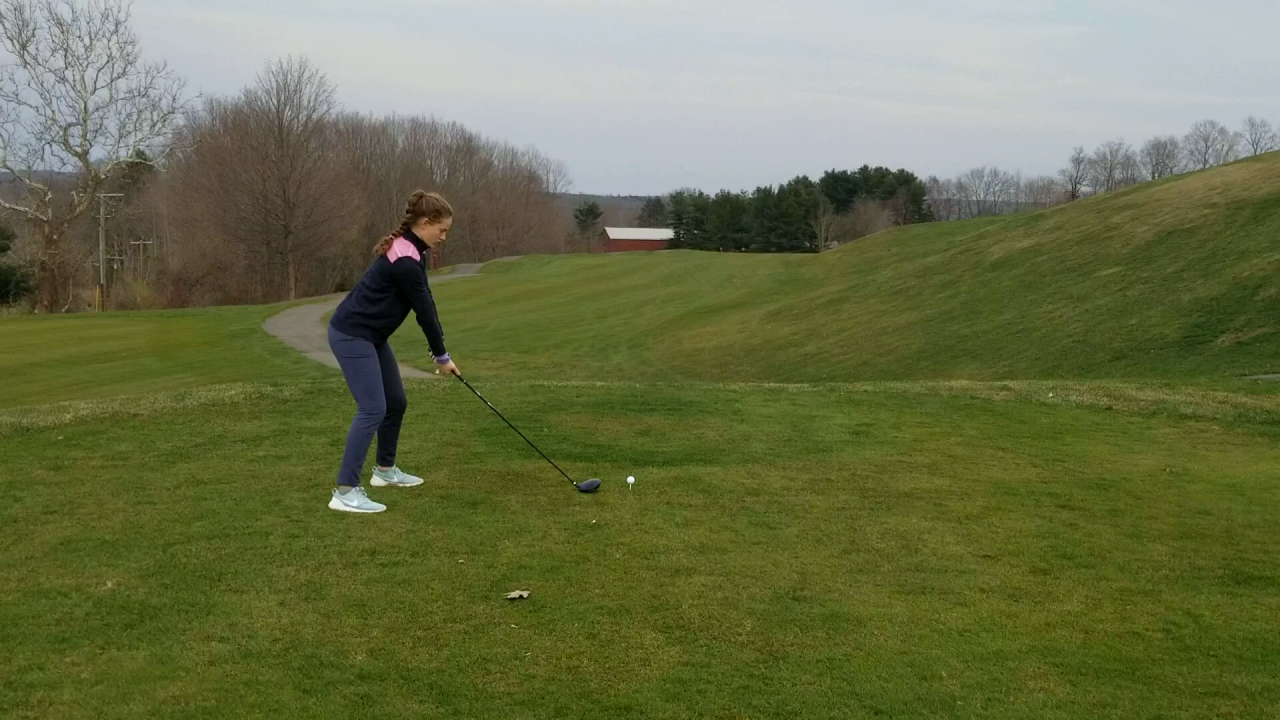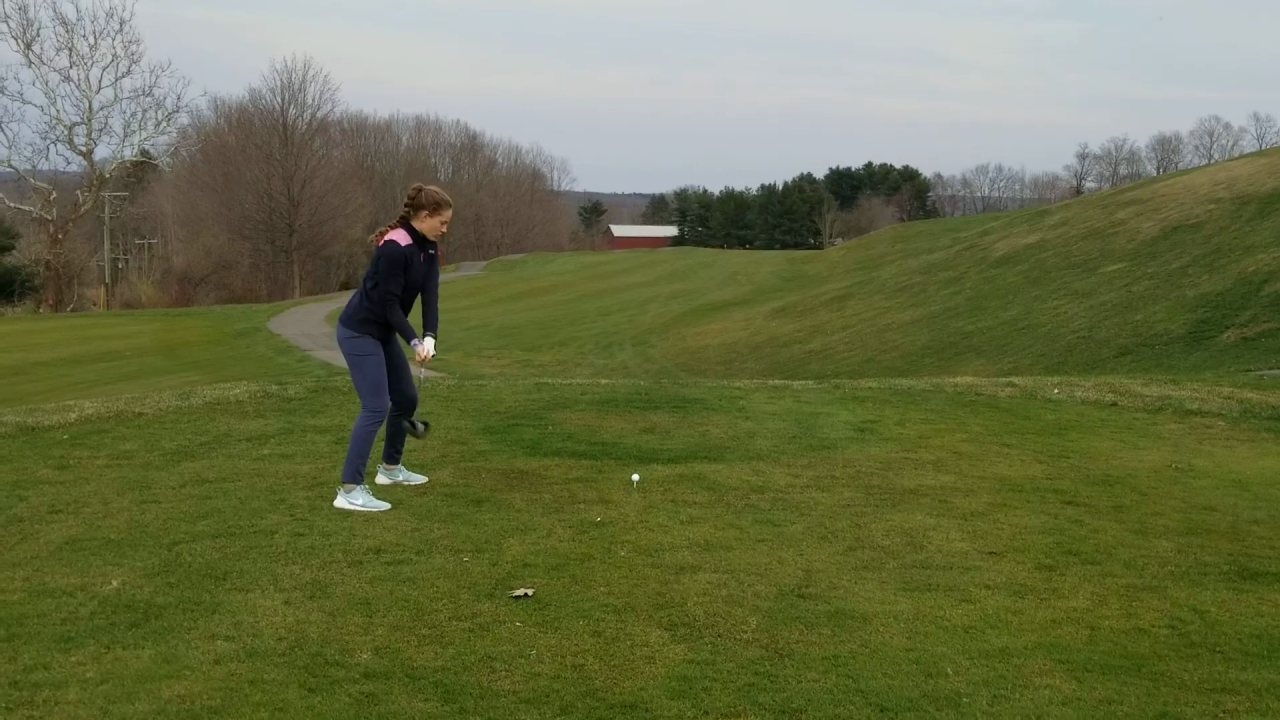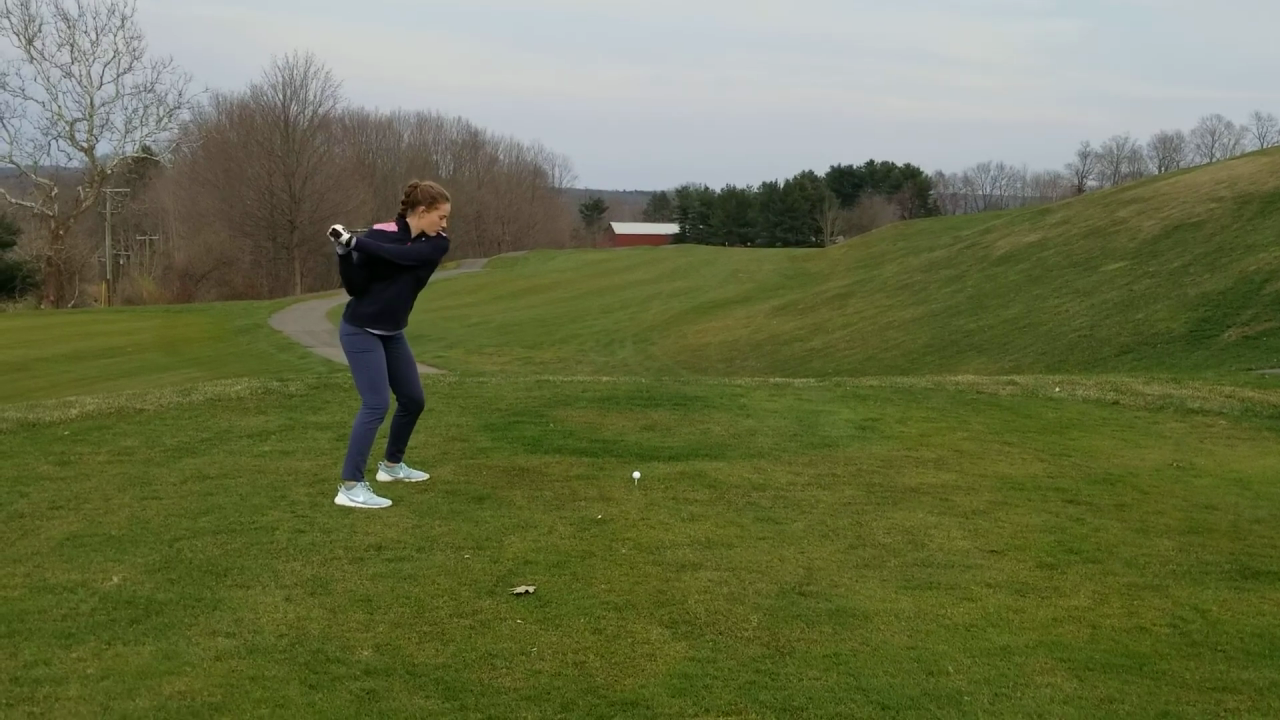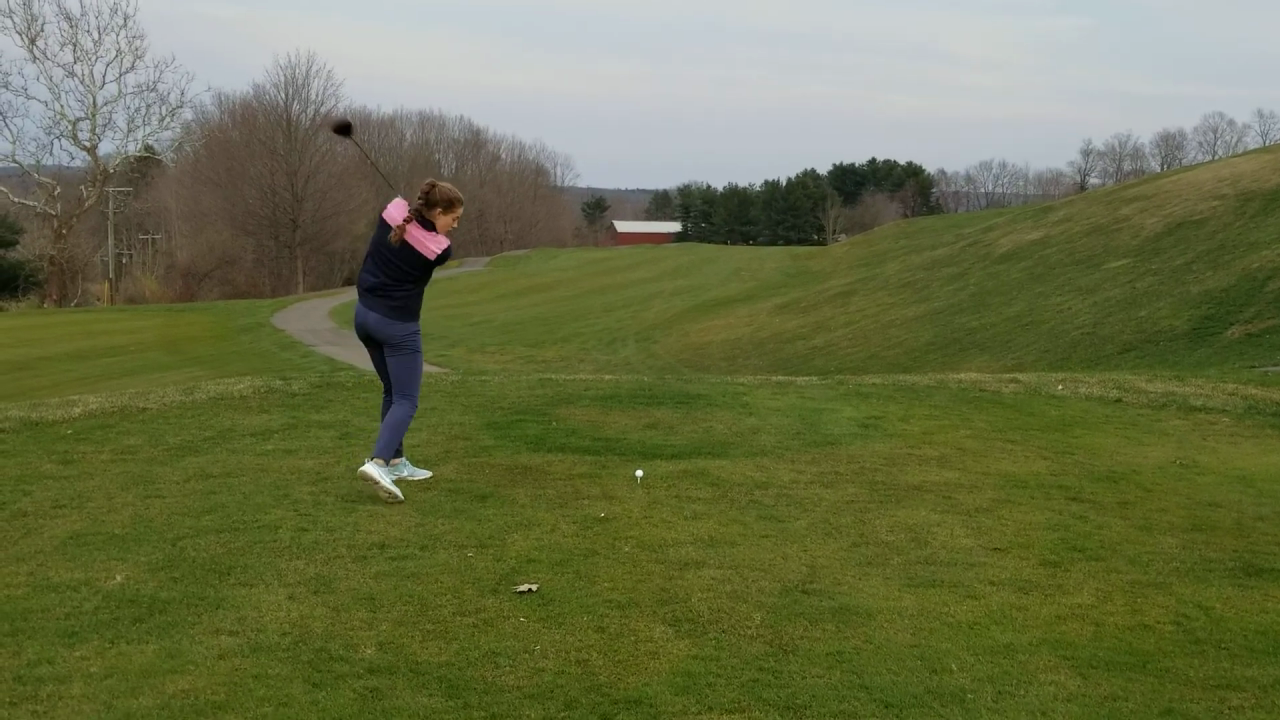
dt=0.5s
person 1, frame 1
left shoulder: (413, 250)
right shoulder: (404, 262)
left elbow: (427, 302)
right elbow: (423, 311)
left wrist: (439, 348)
right wrist: (441, 356)
left hip: (371, 335)
right hip: (351, 335)
left knee: (396, 402)
right knee: (372, 410)
left ankle: (385, 469)
right ankle: (345, 492)
person 1, frame 2
left shoulder: (427, 248)
right shoulder: (395, 247)
left elbow: (430, 295)
right elbow: (387, 303)
left wrist: (429, 337)
right wrist: (414, 341)
left hip: (382, 334)
right hip: (359, 332)
left knee: (406, 399)
right knee: (375, 407)
left ankle: (390, 467)
right ankle: (349, 490)
person 1, frame 3
left shoulder: (438, 244)
right shoulder: (377, 235)
left elbow: (401, 255)
right elbow: (355, 287)
left wrist: (351, 241)
right wrist: (343, 251)
left hip: (392, 333)
right hip: (361, 330)
left knee: (413, 400)
right knee: (376, 405)
left ankle: (392, 465)
right ankle: (350, 487)
person 1, frame 4
left shoulder: (394, 211)
right shoulder: (439, 248)
left hip: (366, 315)
right hip: (398, 325)
left knee: (394, 390)
right knee: (406, 400)
left ankle: (394, 462)
right ankle: (377, 462)
